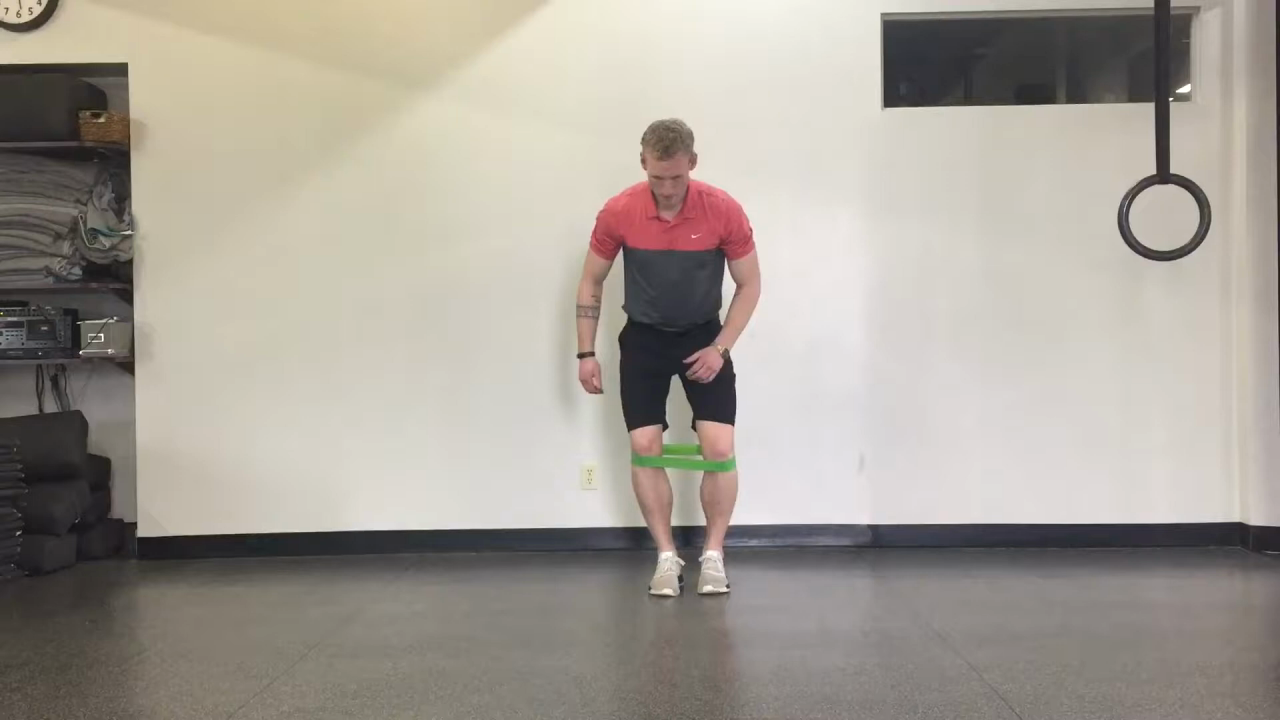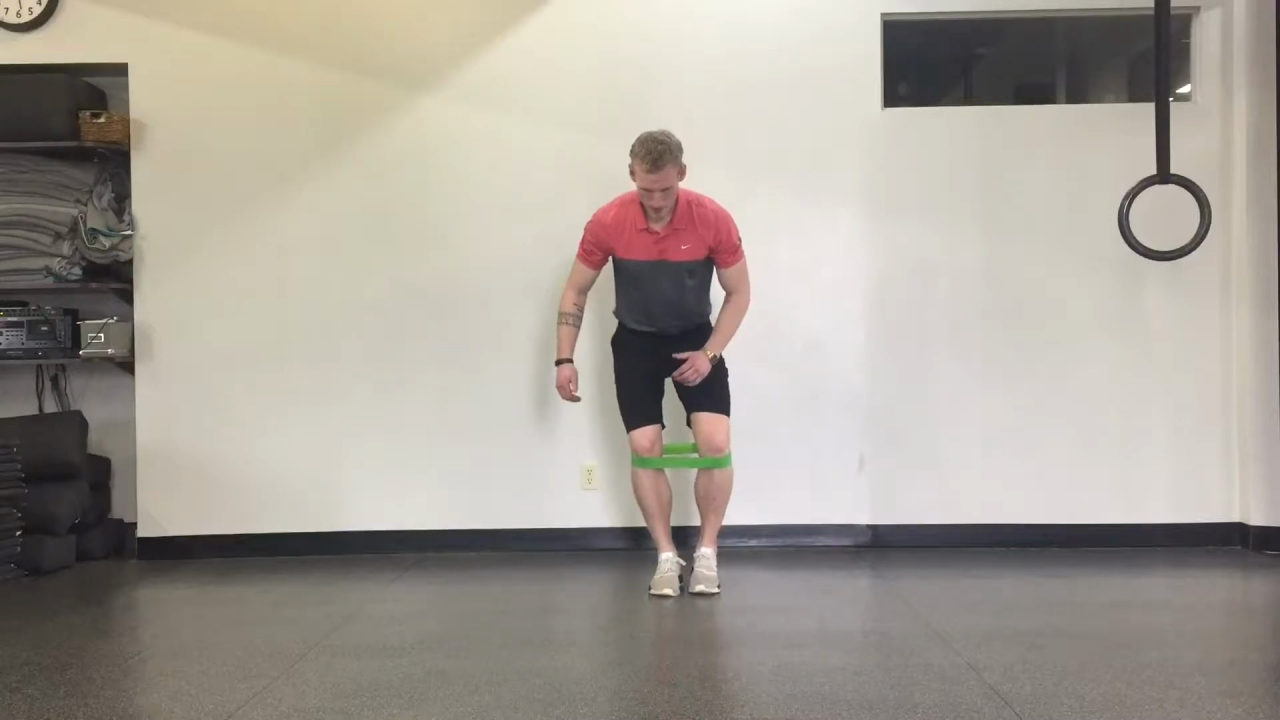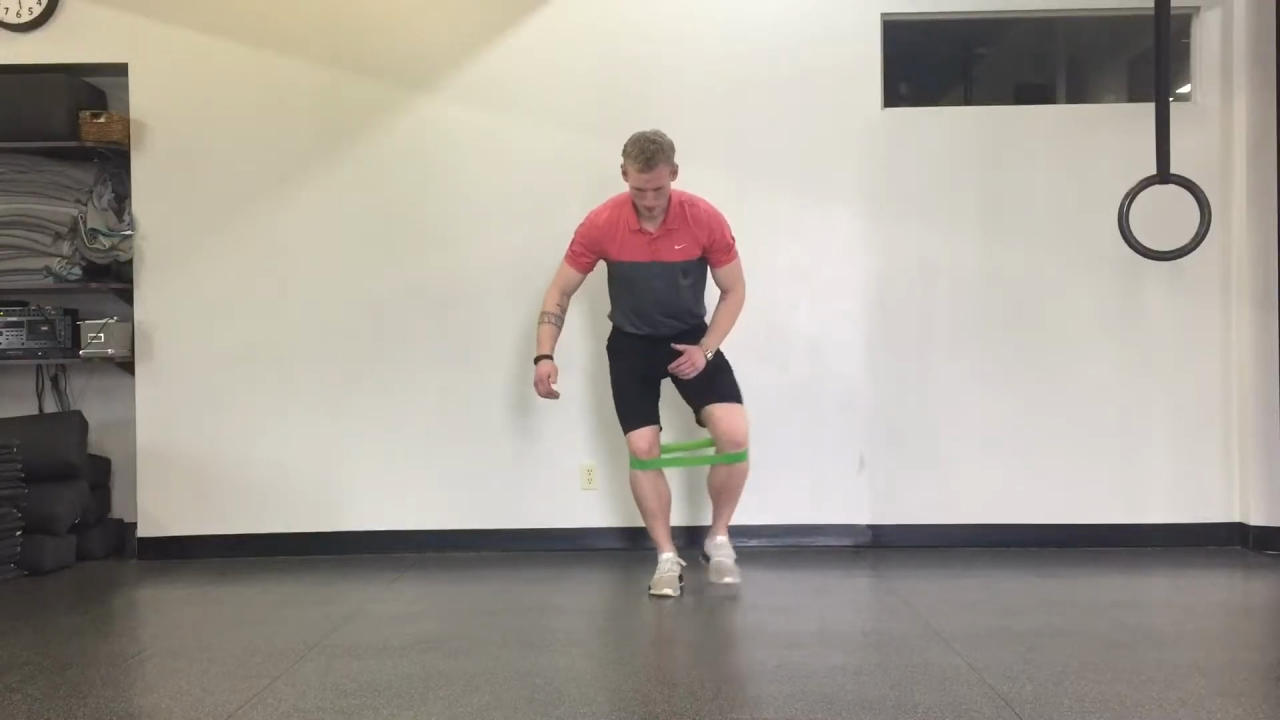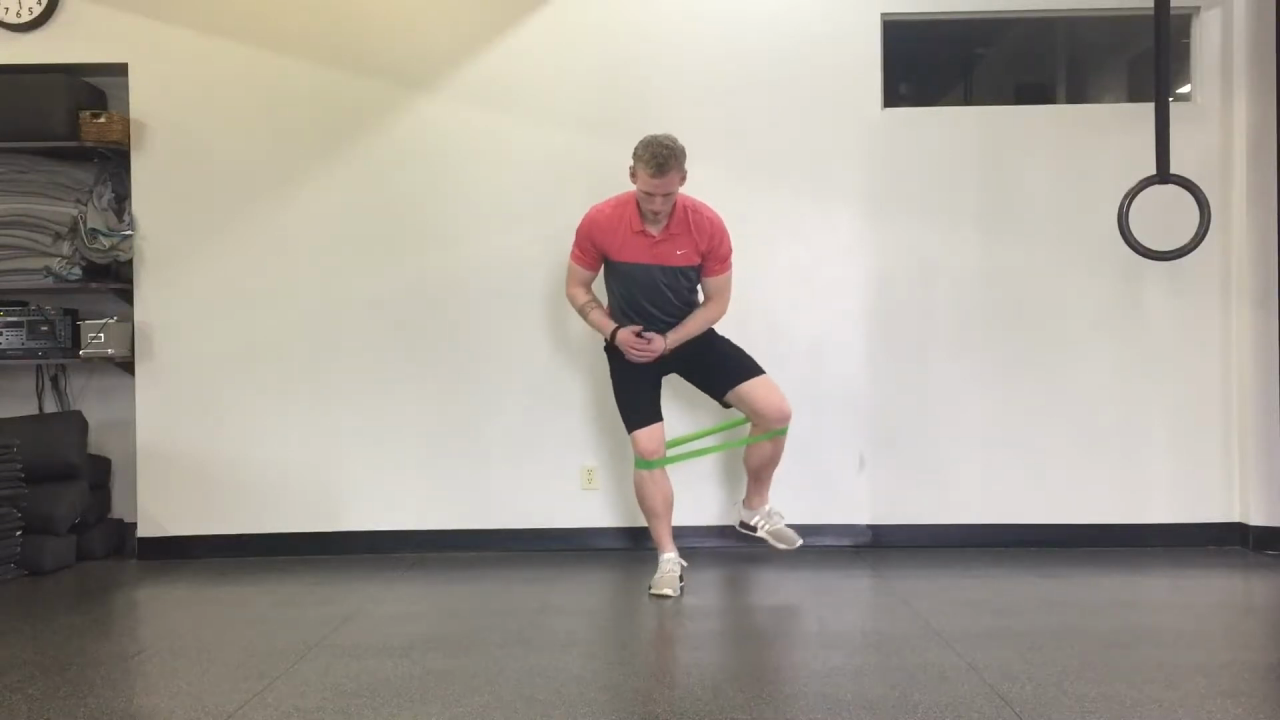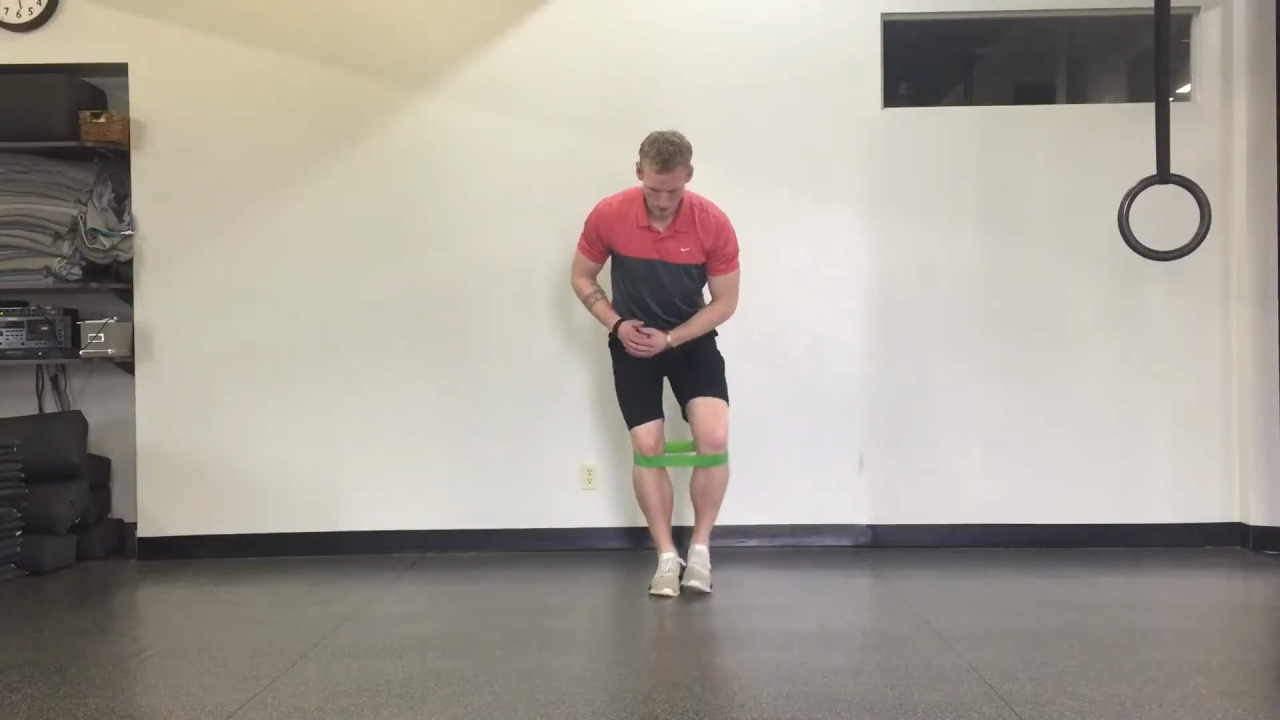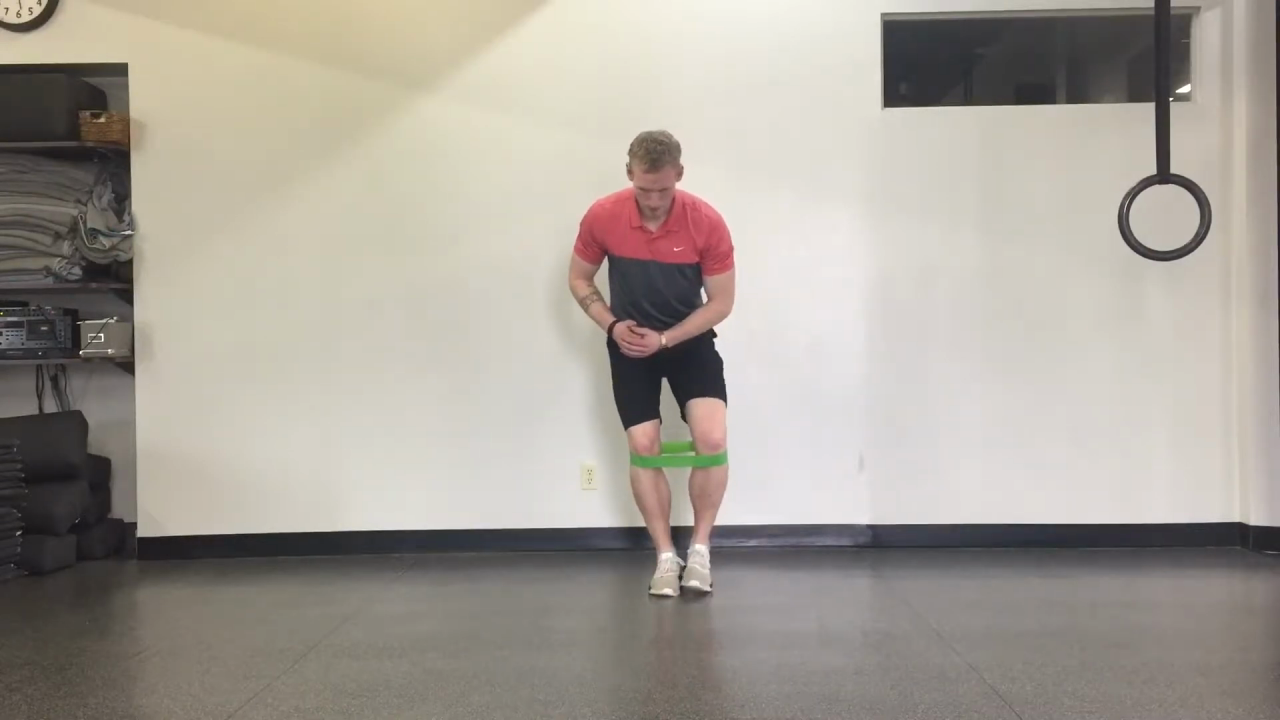
dt=0.7s
person 1, frame 1
left shoulder: (724, 211)
right shoulder: (617, 213)
left elbow: (749, 284)
right elbow: (591, 282)
left wrist: (720, 348)
right wrist: (586, 353)
left hip: (703, 337)
right hip: (642, 339)
left knee: (719, 448)
right knee: (645, 447)
left ankle: (713, 555)
right ankle: (666, 557)
person 1, frame 2
left shoulder: (713, 220)
right shoulder: (607, 223)
left elbow: (738, 293)
right elbow: (576, 291)
left wrist: (710, 352)
right wrist: (565, 359)
left hip: (695, 339)
right hip: (635, 342)
left knee: (715, 443)
right knee: (645, 447)
left ankle: (707, 551)
right ankle: (667, 557)
person 1, frame 3
left shoulder: (706, 219)
right shoulder: (600, 225)
left elbow: (734, 290)
right elbow: (559, 293)
left wrist: (706, 348)
right wrist: (545, 357)
left hip: (690, 339)
right hip: (630, 343)
left knee: (735, 436)
right knee: (644, 450)
left ankle: (718, 538)
right ankle: (667, 558)
person 1, frame 4
left shoulder: (708, 225)
right shoulder: (600, 222)
left elbow: (717, 301)
right elbow: (576, 287)
left wrist: (668, 342)
right wrist: (613, 332)
left hip: (689, 334)
right hip: (631, 343)
left knee: (774, 411)
right knee: (648, 450)
left ankle: (755, 509)
right ankle: (668, 559)
person 1, frame 5
left shoulder: (713, 223)
right shoulder: (608, 215)
left elbow: (725, 302)
right elbow: (581, 278)
left wrist: (669, 339)
right wrist: (616, 324)
left hip: (691, 340)
right hip: (633, 342)
left knee: (713, 439)
right knee: (648, 446)
left ankle: (700, 549)
right ankle: (666, 557)
person 1, frame 6
left shoulder: (706, 222)
right shoulder: (601, 217)
left elbow: (721, 302)
right elbow: (579, 279)
left wrist: (665, 339)
right wrist: (612, 325)
left hip: (689, 339)
right hip: (630, 344)
left knee: (711, 439)
right knee: (644, 446)
left ankle: (700, 547)
right ankle: (665, 556)
